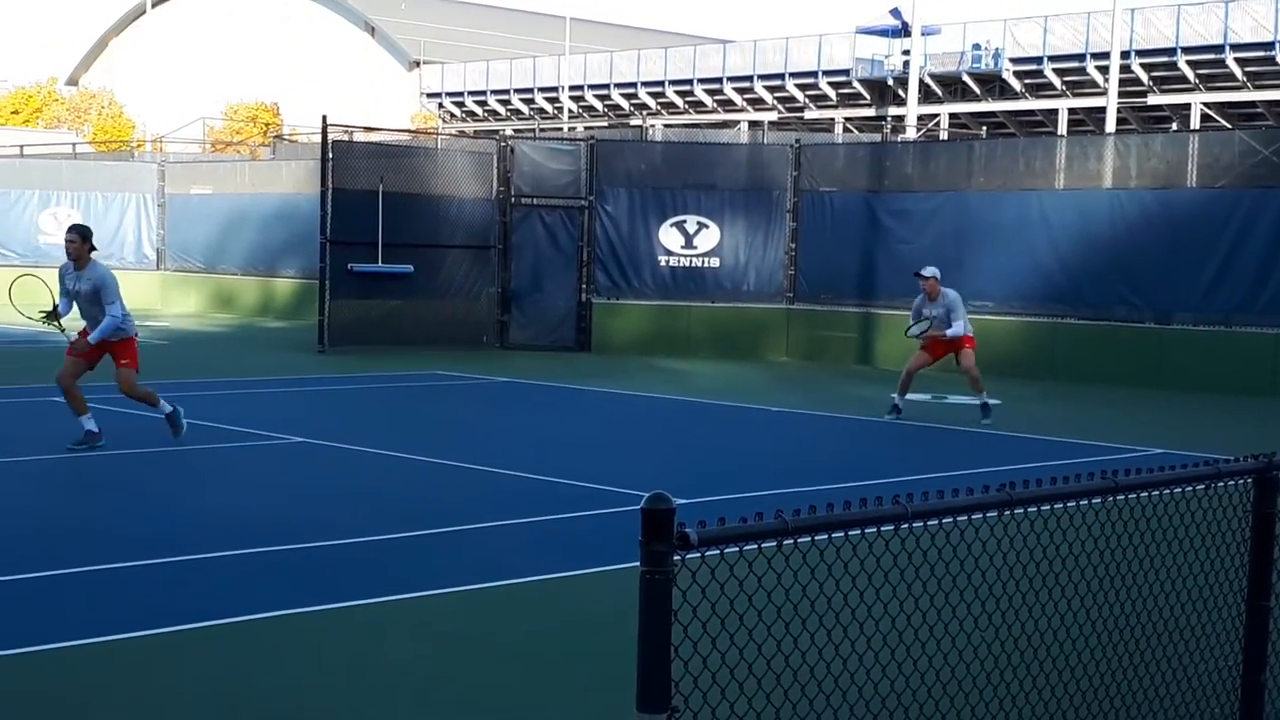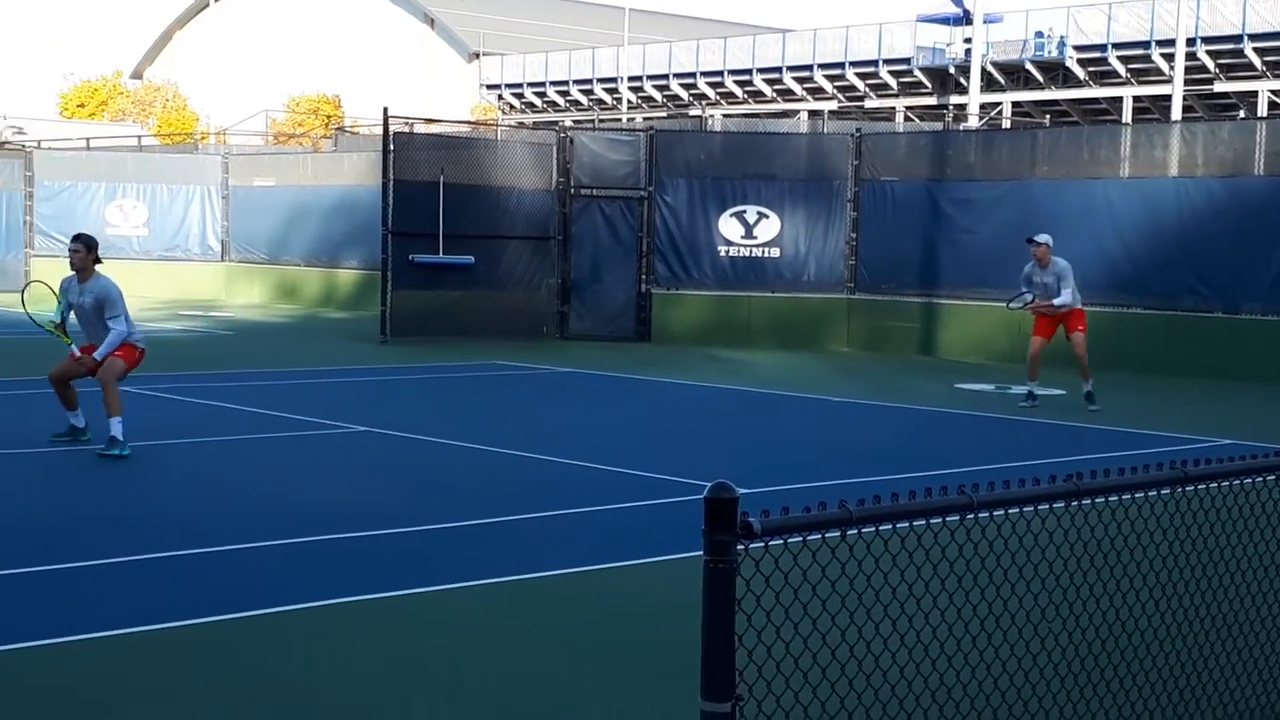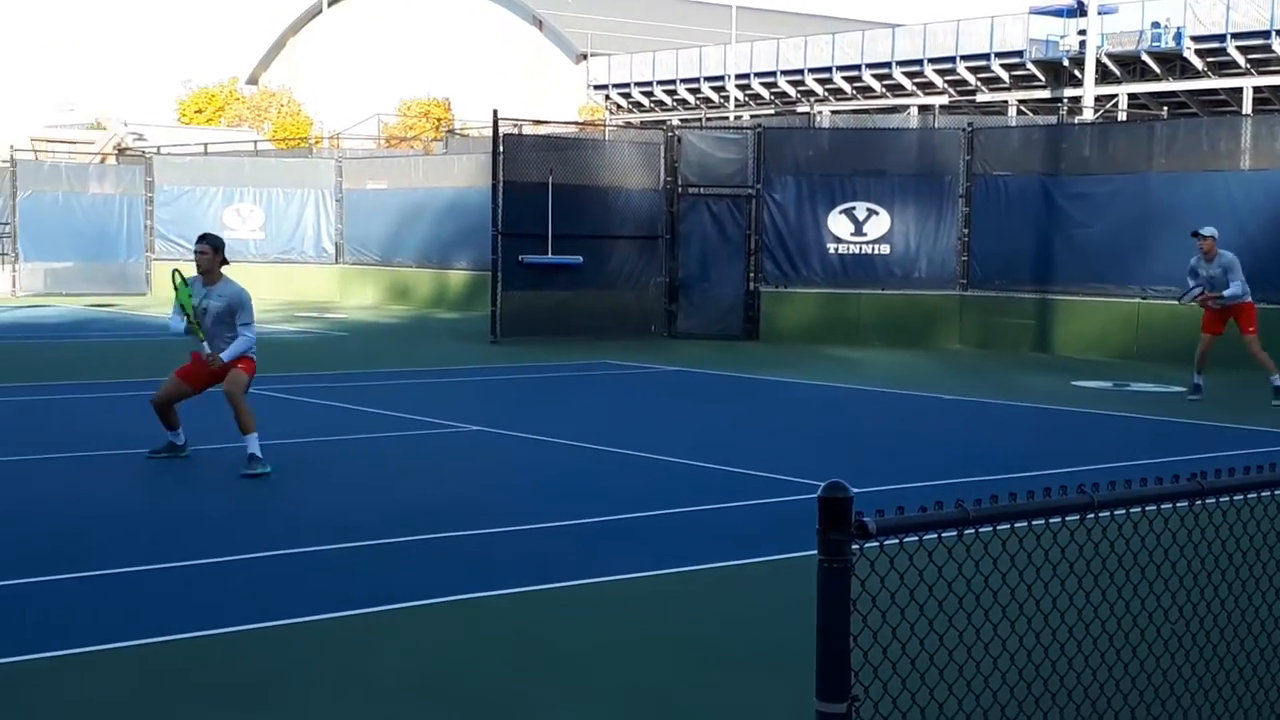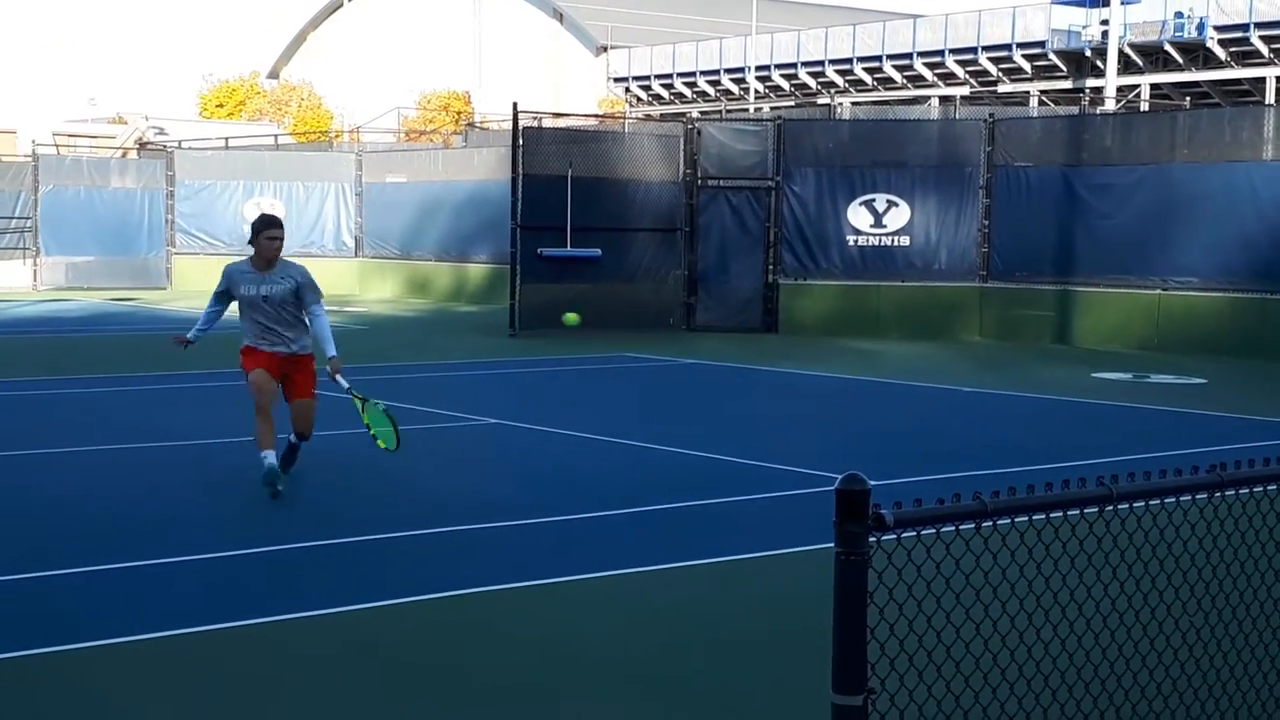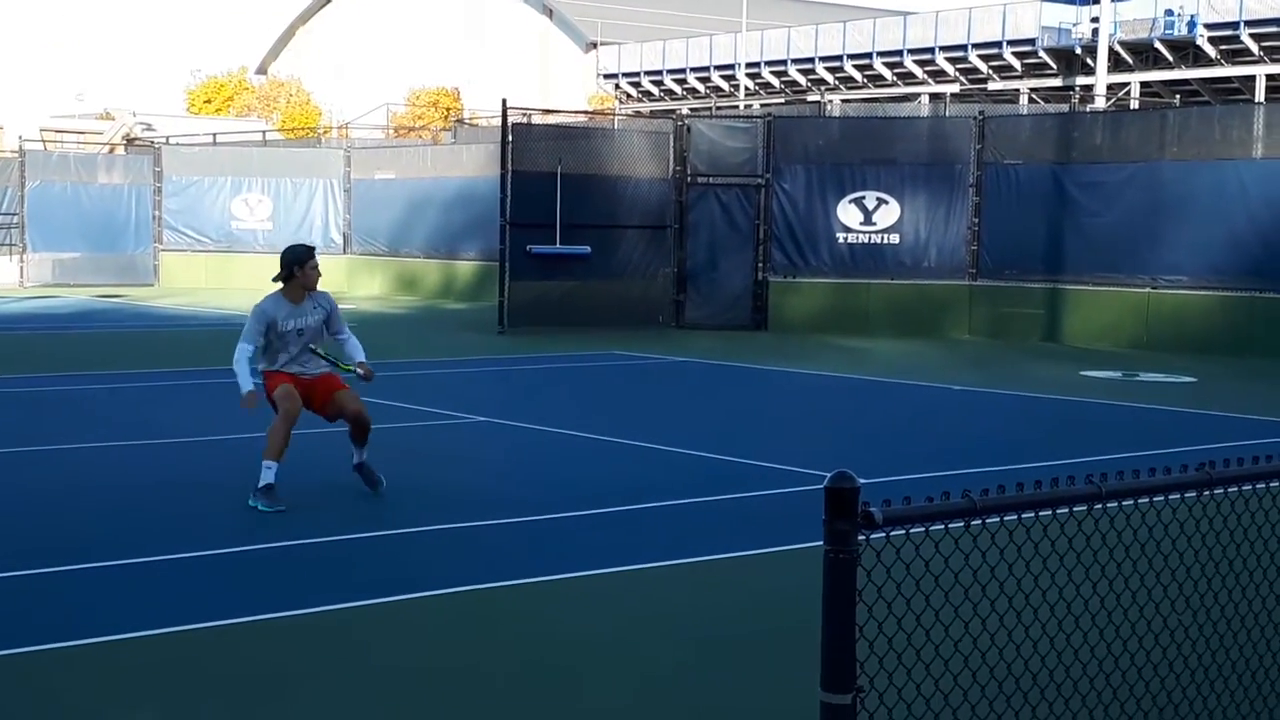
dt=0.4s
person 1, frame 1
left shoulder: (103, 276)
right shoulder: (65, 270)
left elbow: (115, 316)
right elbow: (66, 299)
left wrist: (90, 342)
right wrist: (58, 313)
left hip: (121, 334)
right hip: (93, 330)
left knee: (128, 389)
right knee: (64, 380)
left ankle: (169, 411)
right ankle: (92, 431)
person 1, frame 2
left shoulder: (106, 289)
right shoulder: (67, 284)
left elbow: (120, 330)
right elbow: (63, 313)
left wrist: (97, 358)
right wrist: (61, 326)
left hip: (127, 344)
right hip: (98, 345)
left knee: (105, 376)
right knee: (56, 377)
left ankle: (117, 439)
right ankle: (79, 427)
person 1, frame 3
left shoulder: (237, 294)
right shoulder: (188, 286)
left elbow: (248, 337)
right elbow: (175, 322)
left wrist: (223, 358)
right wrist: (186, 327)
left hip: (239, 359)
right hip: (206, 357)
left knee: (232, 390)
right knee: (160, 400)
left ankle: (255, 457)
right ankle: (178, 443)
person 1, frame 4
left shoulder: (297, 273)
right shoulder: (233, 272)
left elbow: (317, 314)
right elbow: (216, 307)
left wrist: (331, 355)
right wrist: (192, 336)
left hip: (298, 354)
right hip: (259, 351)
left knee: (303, 431)
right knee: (265, 401)
left ankle: (291, 445)
right ankle: (270, 469)
person 1, frame 5
left shoulder: (324, 302)
right shoulder: (266, 309)
left elbow: (344, 337)
right elbow: (242, 354)
left wrist: (360, 362)
right wrist: (247, 388)
left hip: (318, 374)
right hip: (281, 375)
left knee: (359, 414)
right knee: (290, 405)
left ankle: (360, 462)
right ankle: (265, 486)
